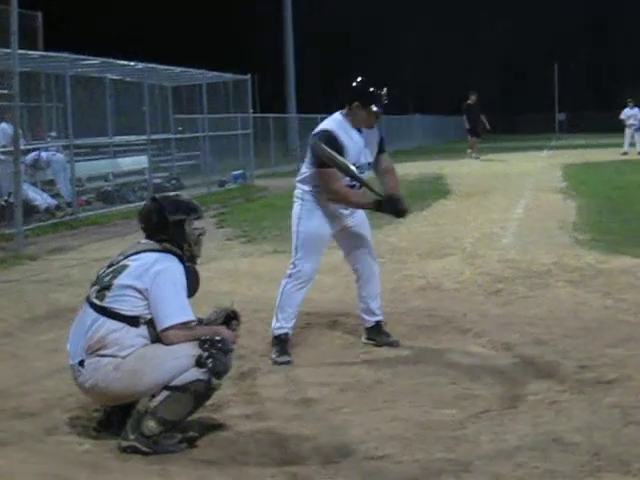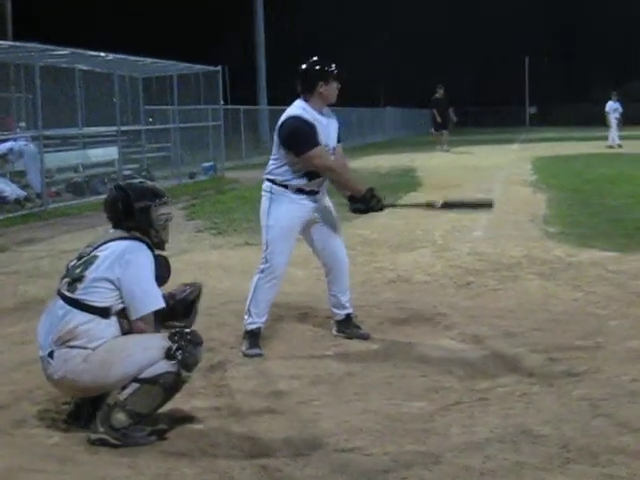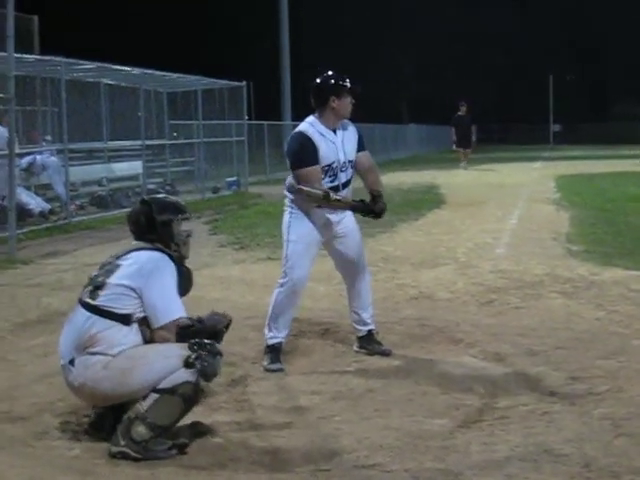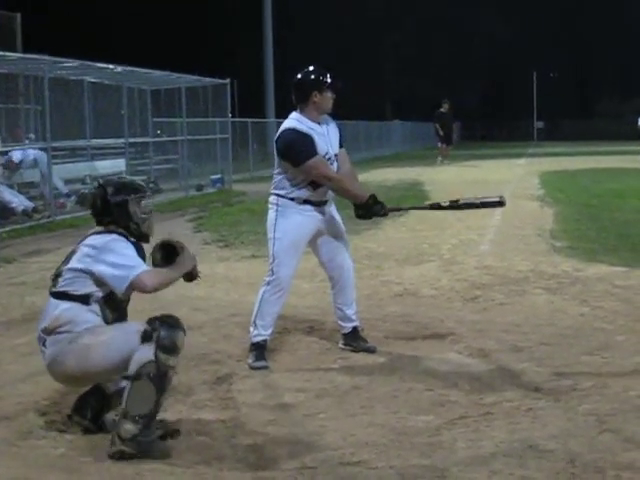
dt=0.7s
person 1, frame 1
left shoulder: (372, 132)
right shoulder: (329, 135)
left elbow: (386, 170)
right elbow: (334, 190)
left wrist: (394, 198)
right wrist: (376, 204)
left hip: (351, 207)
right hip: (315, 205)
left knee: (368, 265)
right knee: (303, 269)
left ankle: (373, 326)
right ankle: (280, 336)
person 1, frame 2
left shoulder: (328, 117)
right shoulder: (297, 122)
left elbow: (337, 162)
right elbow: (328, 168)
left wrist: (353, 195)
right wrist: (365, 193)
left hip: (316, 197)
right hip: (285, 199)
left knee: (337, 259)
right knee: (273, 266)
left ankle: (343, 319)
right ankle: (252, 330)
person 1, frame 3
left shoulder: (350, 130)
right shoulder: (303, 138)
left elbow: (367, 167)
right elbow: (314, 191)
left wrist: (376, 196)
left hip: (341, 213)
right hip: (305, 215)
left knee: (359, 272)
right knee: (293, 279)
left ankle: (365, 334)
right ankle: (273, 345)
person 1, frame 4
left shoulder: (330, 126)
right shoulder: (293, 134)
left elbow: (344, 168)
right elbow: (329, 177)
left wrist: (361, 202)
right wrist: (368, 199)
left hip: (324, 208)
right hip: (291, 212)
left knee: (343, 270)
right knee: (279, 277)
left ankle: (350, 332)
right ankle: (258, 342)
person 2, frame 1
left shoulder: (138, 255)
right shoulder: (165, 263)
right elbow: (173, 334)
left wrist: (207, 324)
right wrist: (216, 332)
left hip: (87, 366)
right hip: (105, 371)
left knee: (188, 339)
right knee: (215, 353)
left ankle: (120, 413)
right ankle: (145, 431)
person 2, frame 2
left shoulder: (108, 245)
right shoulder: (134, 251)
right elbow: (142, 325)
left wrist: (168, 300)
right wrist: (169, 334)
left hip: (56, 358)
right hip: (75, 363)
left knee: (150, 333)
right knee: (186, 345)
left ankle: (90, 405)
right ankle: (114, 424)
person 2, frame 3
left shoulder: (131, 258)
right shoulder: (157, 261)
right elbow: (164, 334)
left hip: (78, 365)
right hip: (96, 371)
right knee: (205, 356)
right ankle: (136, 437)
person 2, frame 4
left shoulder: (103, 242)
right shoulder: (110, 242)
right elbow: (147, 282)
left wrist: (167, 271)
right wrist: (182, 266)
left hip: (68, 348)
right hip: (69, 350)
left knee: (145, 355)
right knee: (166, 333)
left ankle: (91, 408)
right ankle: (130, 434)
